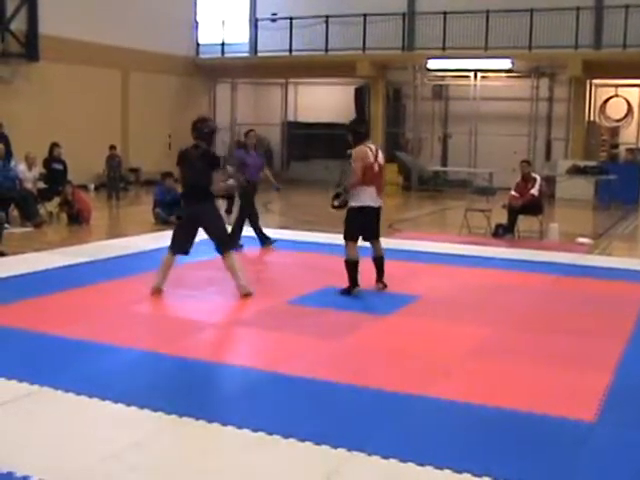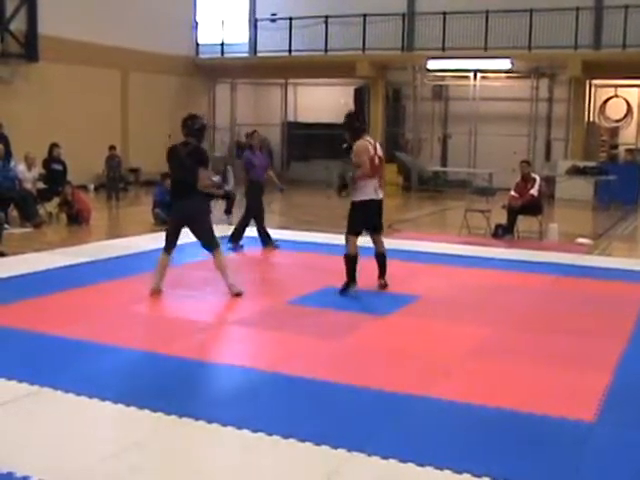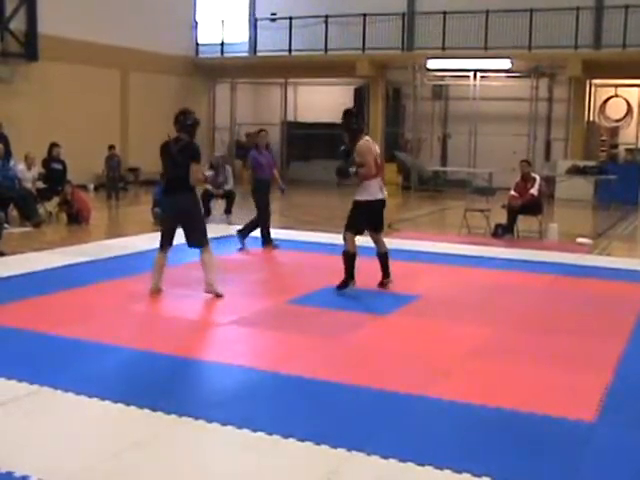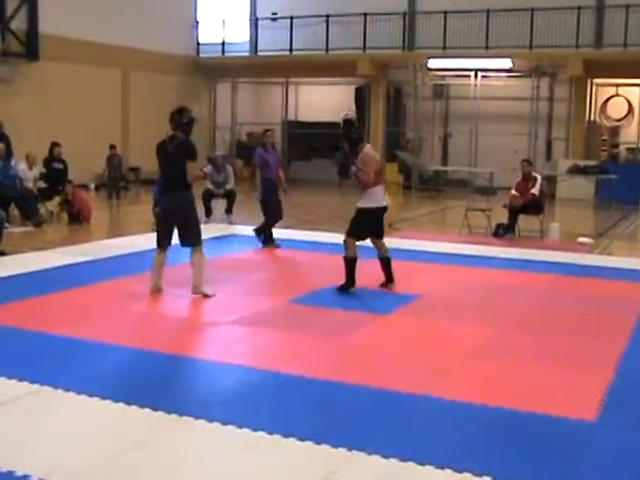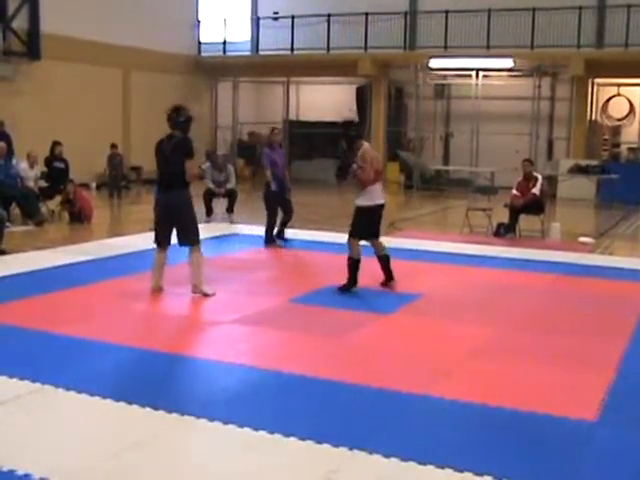
dt=0.1s
person 1, frame 1
left shoulder: (183, 155)
right shoulder: (211, 157)
left elbow: (185, 180)
right elbow: (215, 189)
right wrist: (229, 184)
left hip: (188, 208)
right hip: (207, 207)
left knee: (174, 249)
right knee: (226, 248)
left ankle: (158, 285)
right ankle: (241, 286)
person 1, frame 2
left shoulder: (172, 151)
right shoulder: (200, 153)
left elbow: (173, 175)
right elbow: (202, 184)
right wrist: (215, 181)
left hip: (176, 204)
right hip: (195, 204)
left knee: (168, 248)
right knee: (214, 247)
left ankle: (155, 285)
right ankle: (231, 286)
person 1, frame 3
left shoulder: (165, 147)
right shoulder: (192, 148)
left elbow: (166, 173)
right elbow: (194, 180)
left hip: (168, 200)
right hip: (187, 200)
left knee: (164, 246)
right knee: (203, 245)
left ankle: (155, 285)
right ankle: (210, 284)
person 1, frame 4
left shoulder: (161, 146)
right shoulder: (188, 146)
left elbow: (165, 171)
right elbow: (191, 177)
right wrist: (206, 172)
left hip: (165, 198)
right hip: (183, 198)
left knee: (162, 245)
right knee: (196, 245)
left ankle: (155, 284)
right ankle: (198, 286)
person 1, frame 5
left shoulder: (160, 144)
right shoulder: (185, 144)
right elbow: (190, 175)
left hip: (162, 197)
right hip: (180, 197)
left knee: (162, 244)
right knee: (193, 243)
left ankle: (156, 284)
right ankle: (197, 285)
person 2, frame 1
left shoulder: (358, 151)
right shoulder: (377, 151)
left elbow: (356, 178)
left wrist: (345, 188)
left hip: (359, 202)
right hip: (375, 203)
left knee: (350, 243)
right knee: (375, 242)
left ankle: (353, 283)
right ankle: (380, 280)
person 2, frame 2
left shoulder: (359, 145)
right shoulder: (375, 144)
left elbow: (365, 170)
left wrist: (351, 177)
left hip: (362, 196)
right hip: (376, 196)
left knee: (351, 237)
right knee: (376, 236)
left ankle: (350, 279)
right ankle: (382, 277)
person 2, frame 3
left shoulder: (362, 146)
right shoulder: (369, 143)
left elbow: (370, 171)
left wrist: (354, 171)
left hip: (367, 196)
right hip: (377, 195)
left knee: (349, 234)
right knee: (376, 235)
left ankle: (349, 277)
right ankle: (386, 277)
person 2, frame 4
left shoulder: (365, 154)
right shoulder: (367, 151)
left elbow: (368, 179)
left wrist: (353, 171)
left hip: (370, 203)
right hip: (379, 202)
left knee: (350, 240)
right knee: (377, 241)
left ankle: (350, 281)
right ankle: (389, 279)
person 2, frame 5
left shoulder: (364, 151)
right shoulder: (363, 150)
left elbow: (368, 176)
left wrist: (353, 170)
left hip: (369, 201)
right hip: (373, 200)
left knee: (354, 240)
right knee: (374, 240)
left ankle: (351, 281)
right ankle: (389, 278)
